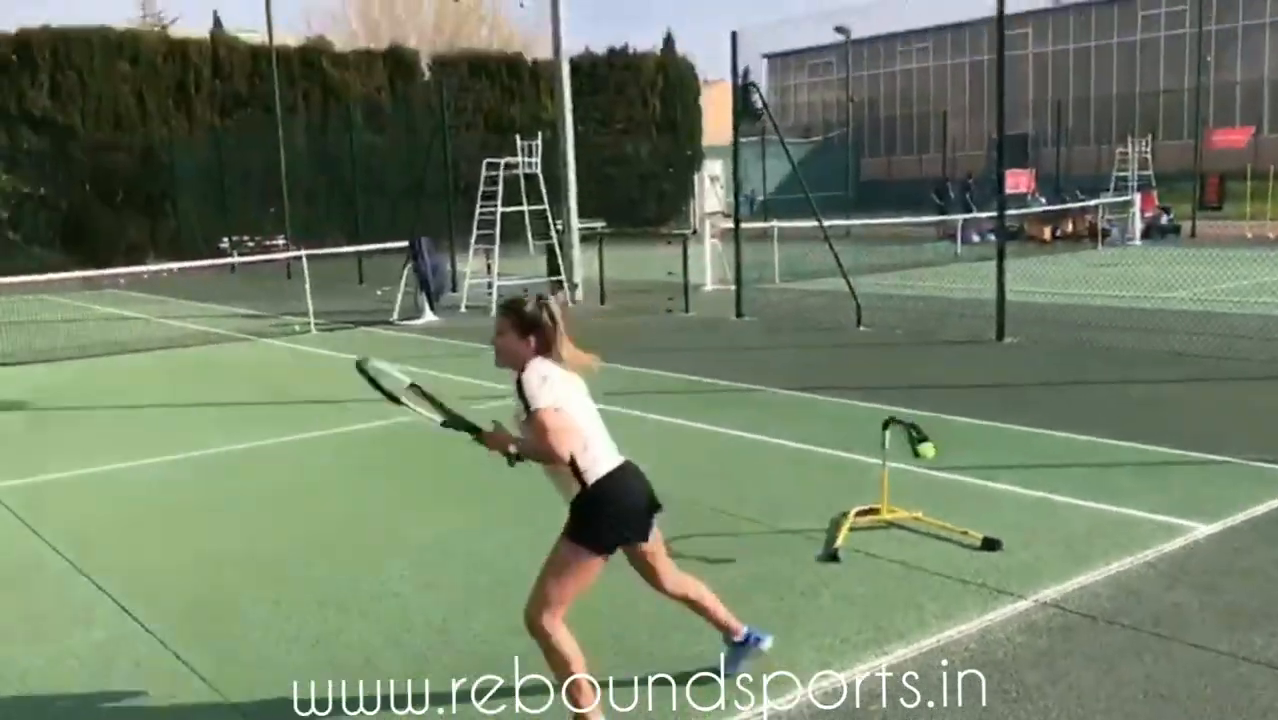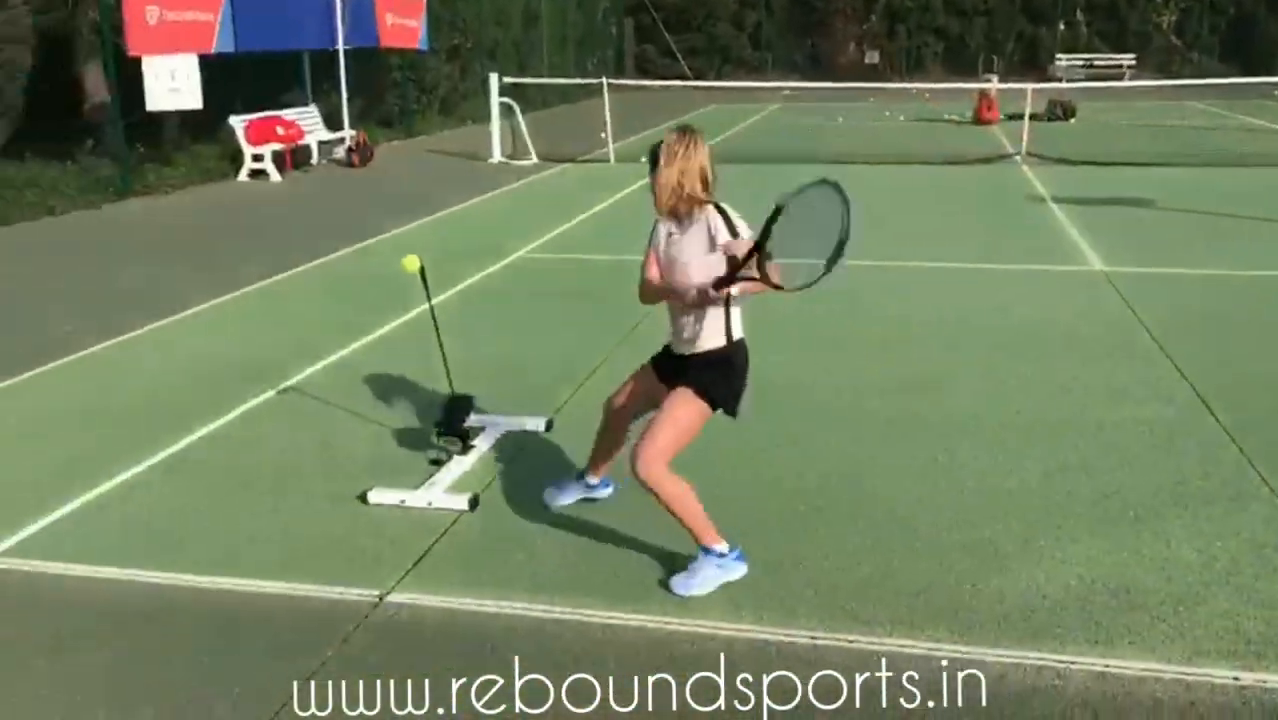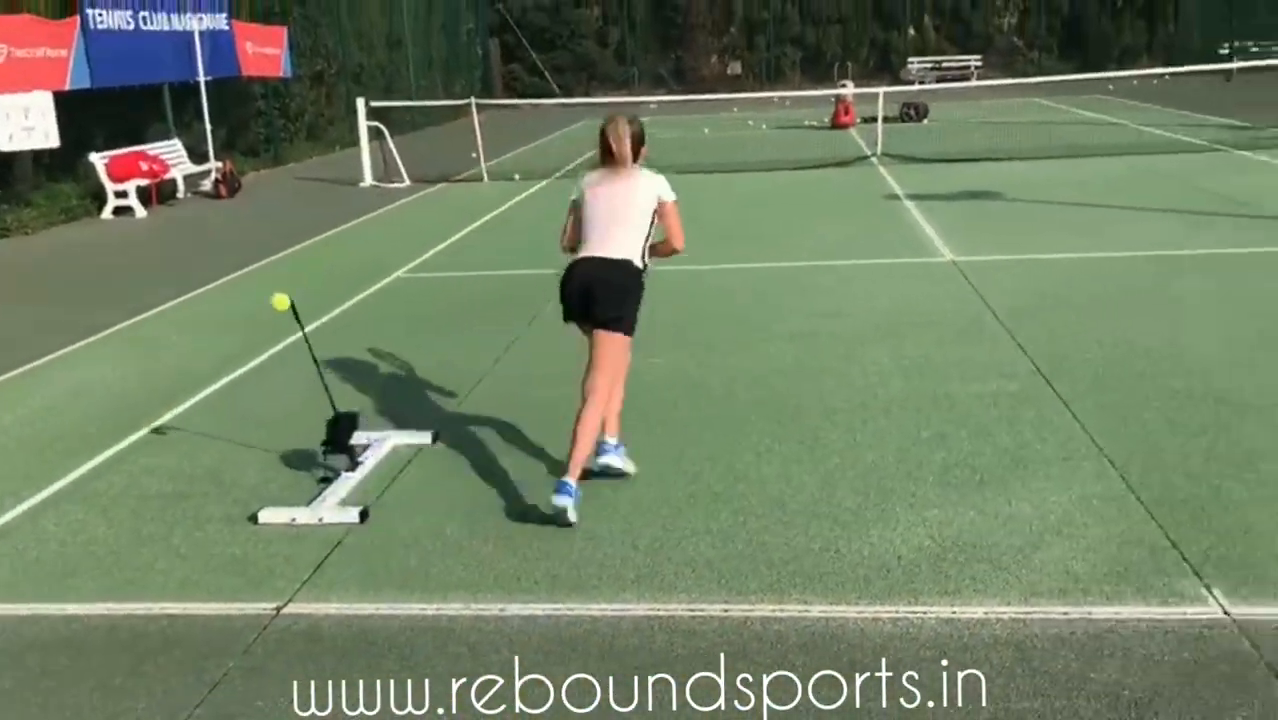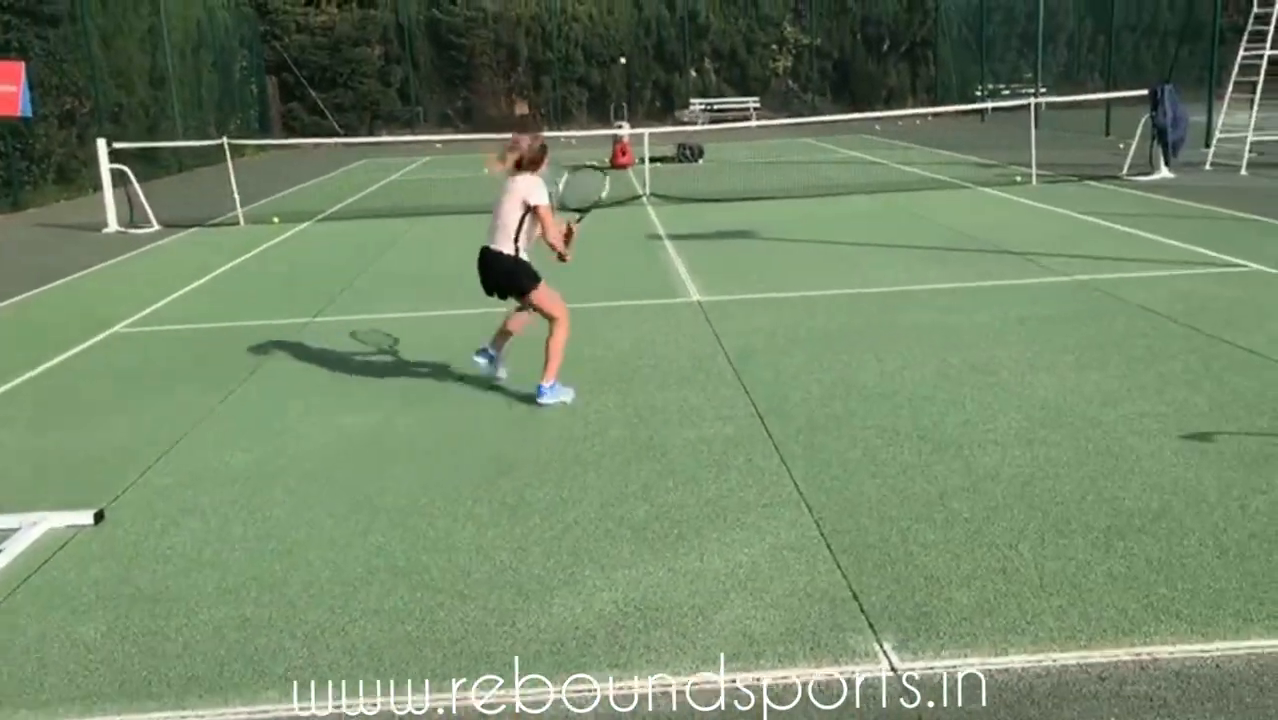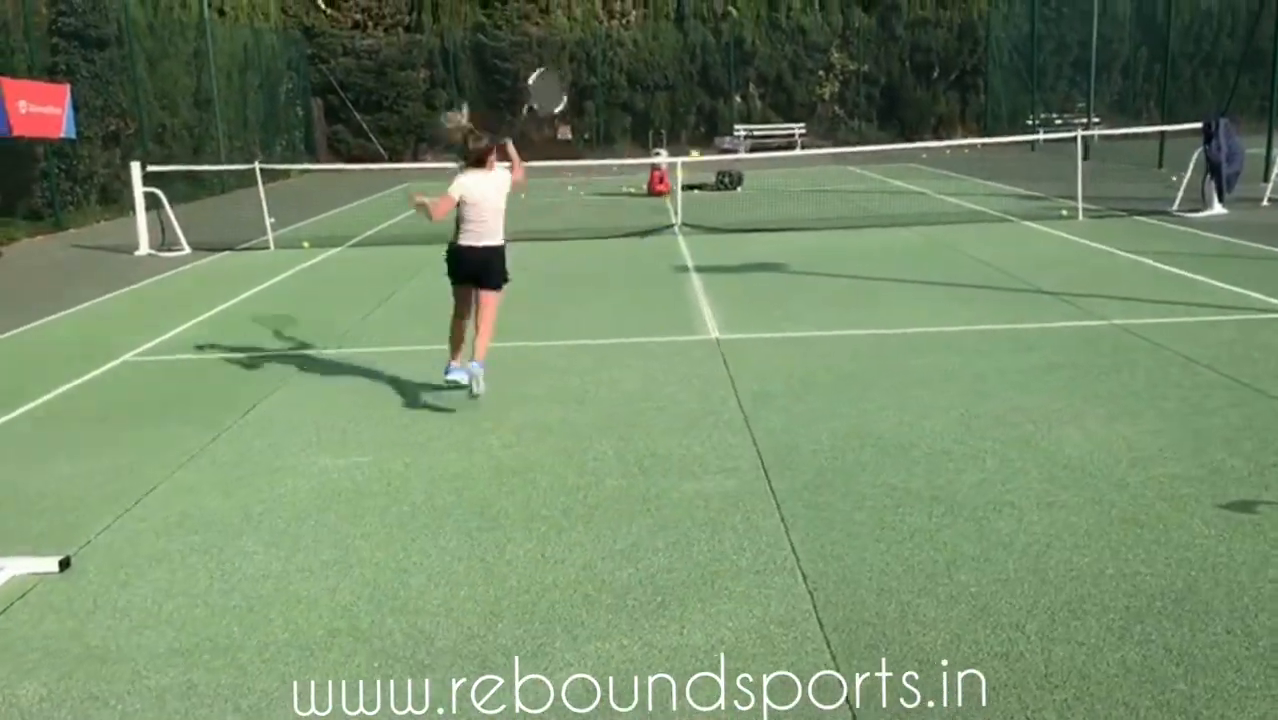
dt=1s
person 1, frame 1
left shoulder: (532, 378)
right shoulder: (561, 370)
left elbow: (557, 450)
left wrist: (511, 444)
right wrist: (518, 442)
left hip: (602, 501)
right hip: (629, 485)
left knee: (542, 618)
right knee: (662, 577)
right ankle: (741, 637)
person 1, frame 2
left shoulder: (720, 220)
right shoulder: (663, 226)
left elbow: (766, 277)
right elbow: (648, 291)
left wrist: (729, 290)
right wrist: (686, 291)
left hip: (718, 362)
right hip: (681, 353)
left knee: (648, 464)
right knee: (614, 408)
left ankle: (720, 554)
right ankle: (593, 480)
person 1, frame 3
left shoulder: (587, 183)
right shoulder: (655, 183)
left elbow: (567, 243)
right elbow: (676, 244)
left hip: (579, 279)
right hip: (620, 282)
left knee: (611, 366)
right knee: (600, 390)
left ankle: (610, 444)
right ankle: (567, 487)
person 1, frame 4
left shoulder: (515, 182)
right shoulder: (535, 186)
right elbow: (551, 237)
left wrist: (561, 230)
right wrist: (562, 251)
left hip: (490, 260)
right hip: (508, 264)
left knee: (528, 306)
right knee: (560, 316)
left ankle: (491, 351)
right ankle: (548, 386)
person 1, frame 5
left shoulder: (463, 180)
right shoulder: (501, 176)
left elbow: (437, 214)
right elbow: (520, 174)
left wrist: (423, 202)
right wrist: (511, 148)
left hip: (463, 254)
right hip: (492, 256)
left knee: (461, 311)
right knee: (485, 321)
left ankle: (454, 366)
right ankle: (476, 364)
